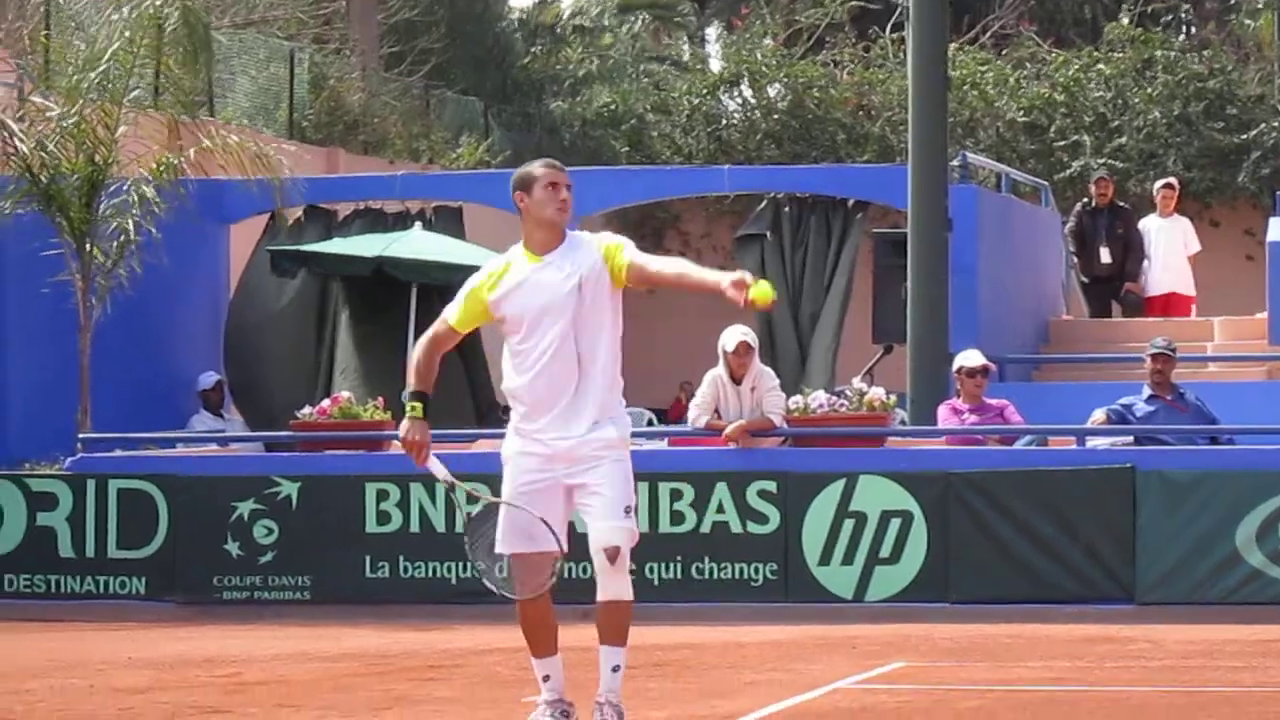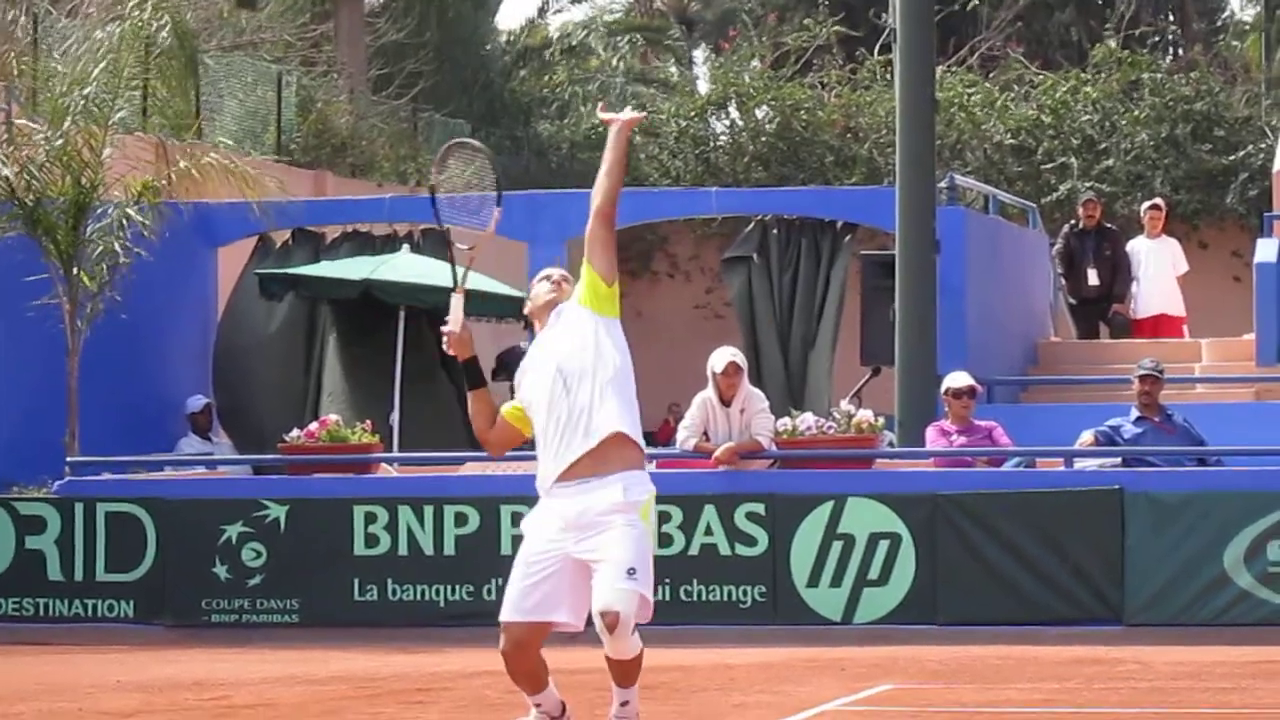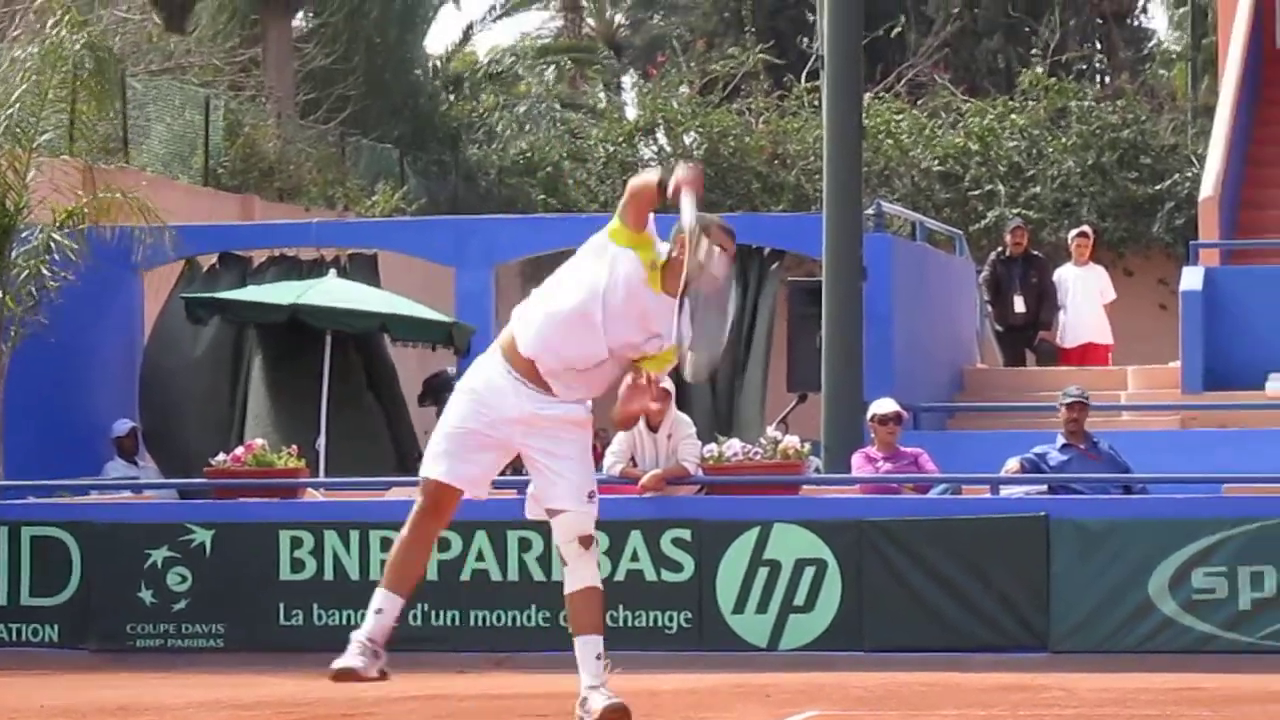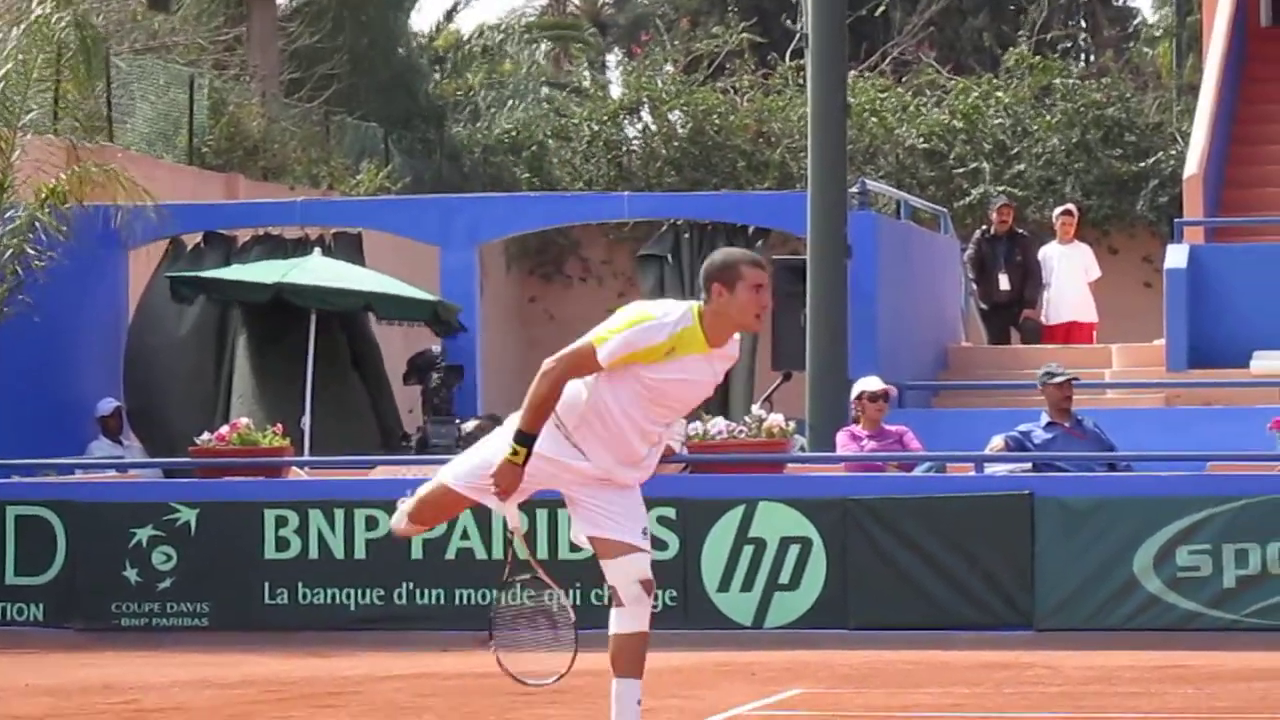
dt=0.5s
person 1, frame 1
left shoulder: (600, 253)
right shoulder: (494, 280)
left elbow: (661, 268)
right elbow: (434, 341)
left wrist: (721, 280)
right wrist: (415, 407)
left hip: (600, 441)
right hip: (532, 446)
left knee: (613, 559)
person 1, frame 2
left shoulder: (592, 311)
right shoulder: (530, 373)
left elbow: (602, 214)
right elbow: (492, 438)
left wrist: (620, 133)
right wrist: (469, 364)
left hip: (617, 503)
right hip: (556, 512)
left knee: (617, 621)
right knee: (516, 644)
person 1, frame 3
left shoulder: (665, 332)
right shoulder: (627, 244)
left elbow: (624, 414)
right elbow: (638, 190)
left wrist: (633, 407)
right wrist: (673, 182)
left hip: (562, 415)
right hip: (498, 386)
left knee: (580, 543)
right knee: (434, 504)
right ankle: (372, 636)
person 1, frame 4
left shoulder: (727, 350)
right shoulder: (657, 324)
right elbow: (557, 367)
right wrist: (518, 452)
left hip: (612, 471)
right hip: (553, 435)
left knee: (637, 585)
right knee: (422, 512)
right ankle: (436, 495)
